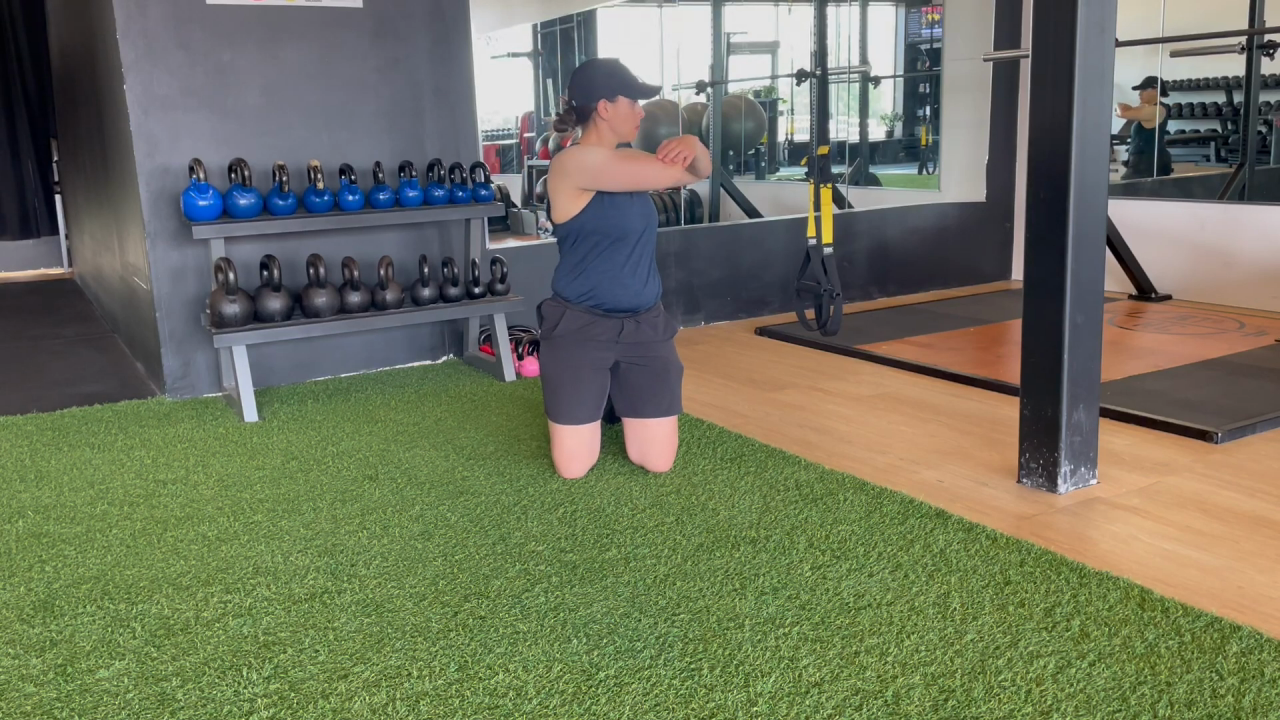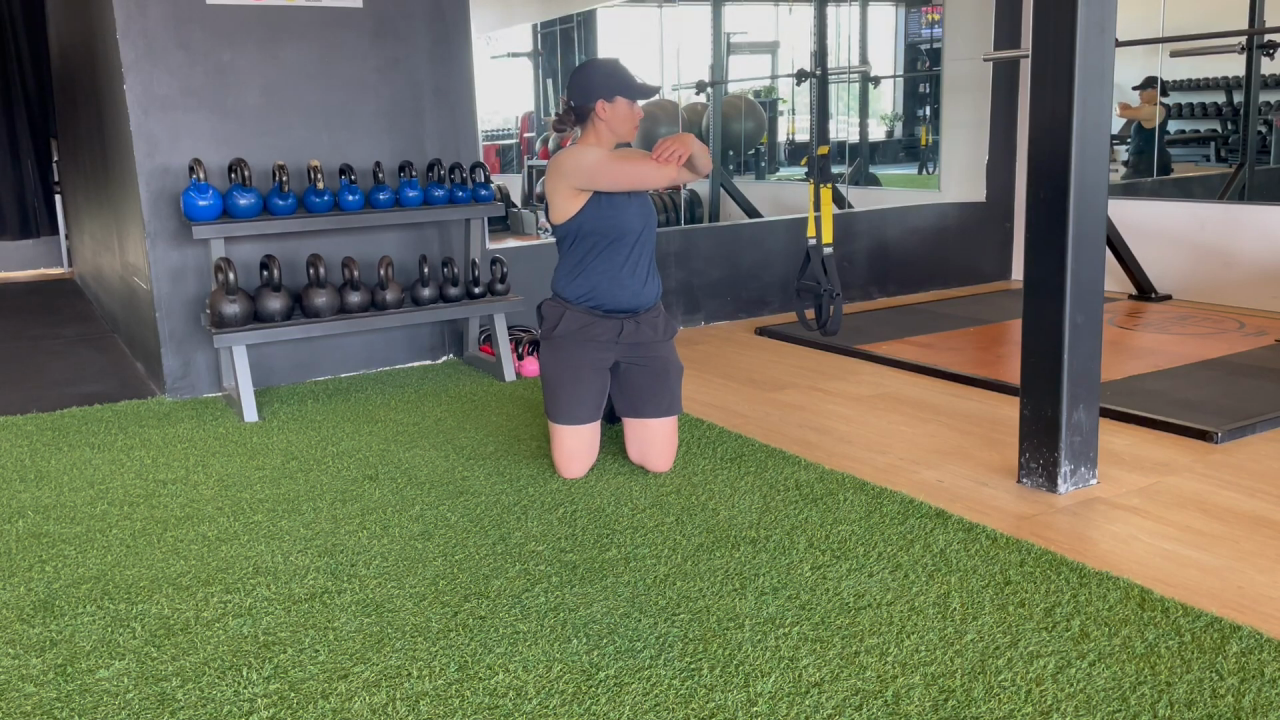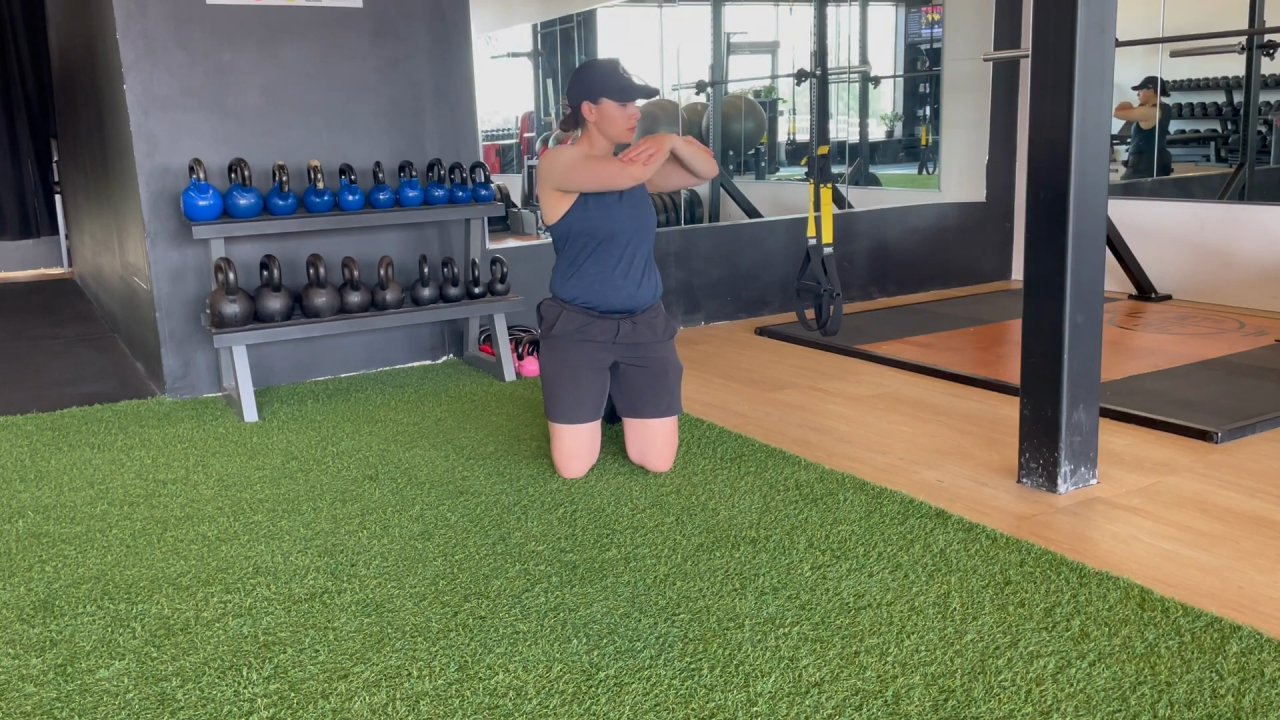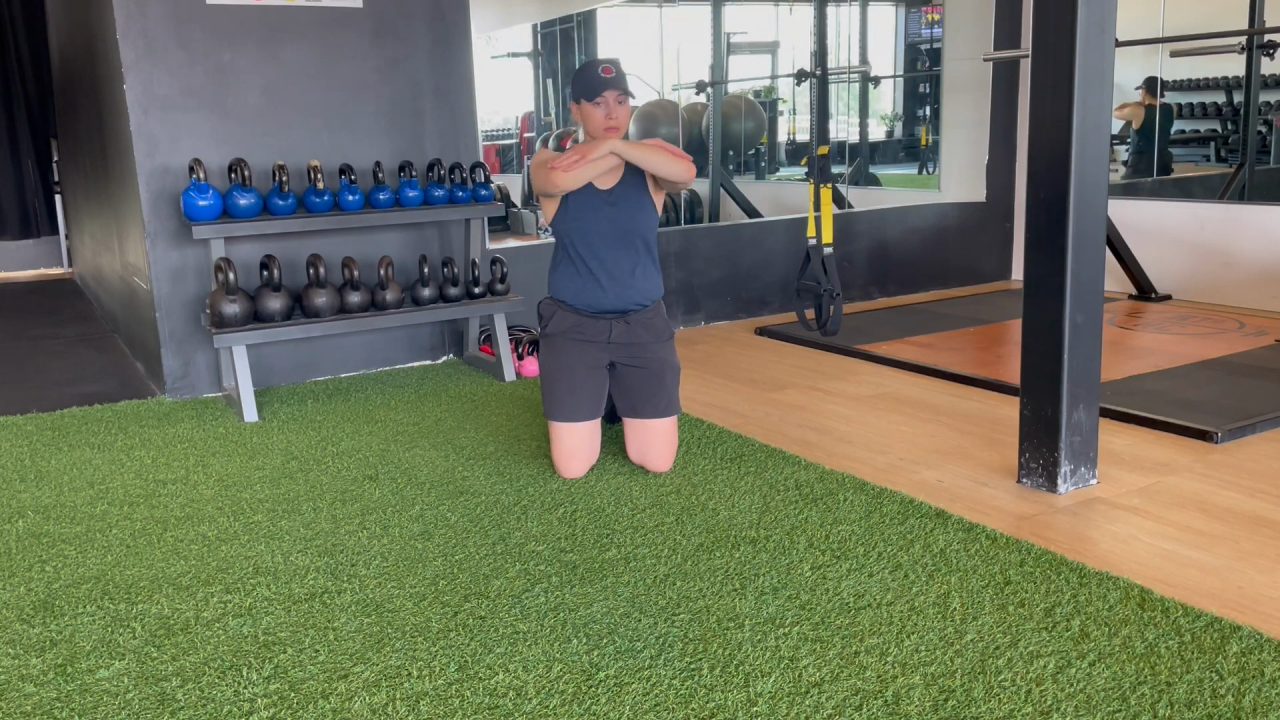
dt=0.4s
person 1, frame 1
left shoulder: (628, 163)
right shoulder: (573, 163)
left elbow: (699, 172)
right elbow: (665, 172)
left wrist: (691, 144)
right wrist: (680, 149)
left hip: (645, 326)
right hip: (579, 328)
left knee: (658, 463)
right knee: (573, 468)
left ankle: (618, 397)
right ankle: (598, 401)
person 1, frame 2
left shoulder: (628, 162)
right shoulder: (570, 163)
left elbow: (700, 169)
right elbow: (662, 171)
left wrist: (687, 141)
right wrist: (676, 149)
left hip: (646, 326)
right hip: (579, 328)
left knee: (657, 463)
right knee: (573, 469)
left ankle: (618, 398)
right ankle: (596, 401)
person 1, frame 3
left shoulder: (633, 161)
right shoulder: (558, 163)
left elbow: (706, 170)
right elbow: (630, 173)
left wrist: (675, 141)
right wrist: (661, 145)
left hip: (645, 326)
right hip: (577, 329)
left knee: (657, 463)
right knee: (572, 468)
left ankle: (620, 398)
right ankle: (596, 401)
person 1, frame 4
left shoulder: (648, 169)
right shoulder: (552, 163)
left elbow: (685, 171)
right elbow: (561, 179)
left wrist: (616, 146)
right wrist: (633, 149)
left hip: (644, 326)
right hip: (574, 328)
left knee: (657, 464)
right knee: (572, 468)
left ankle: (620, 397)
right ankle: (598, 397)
